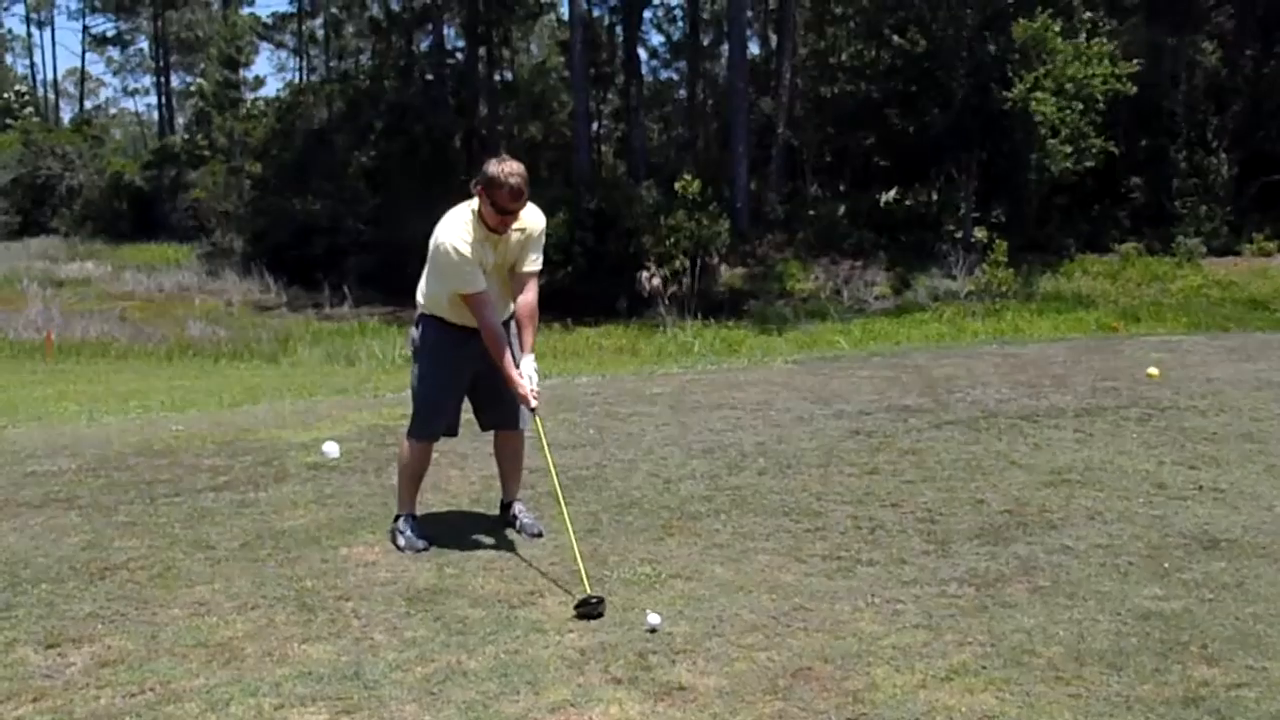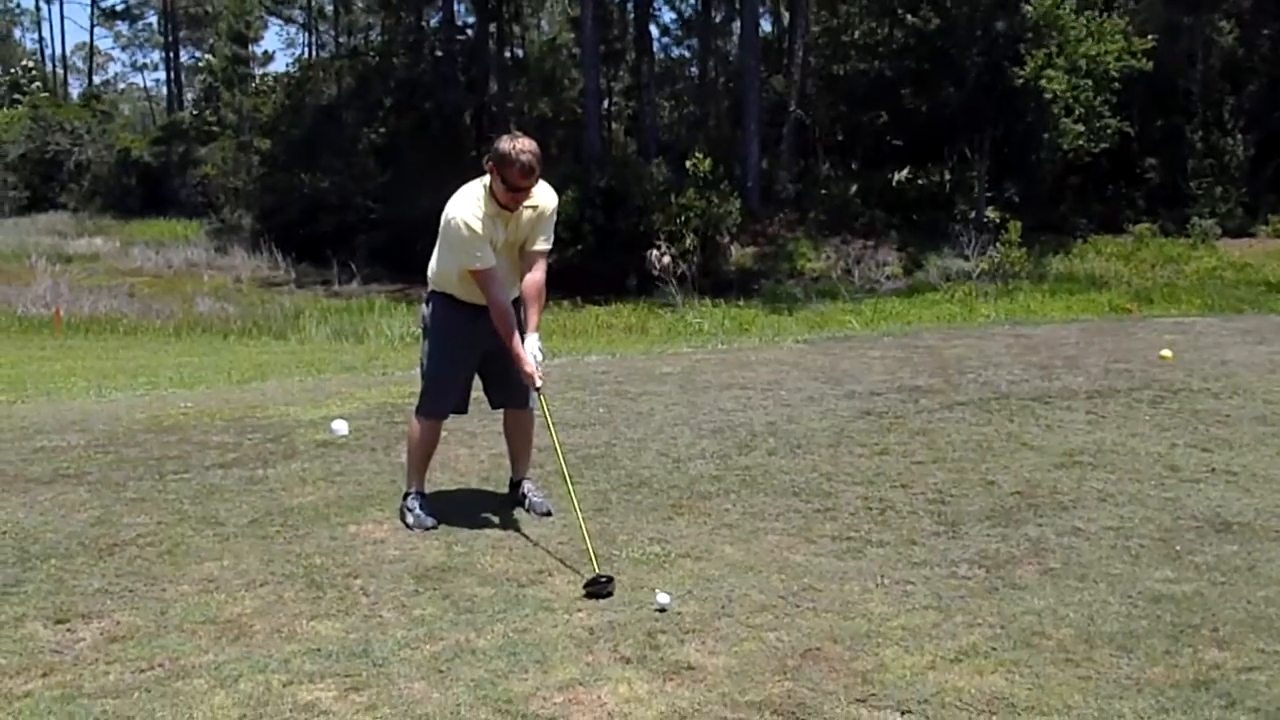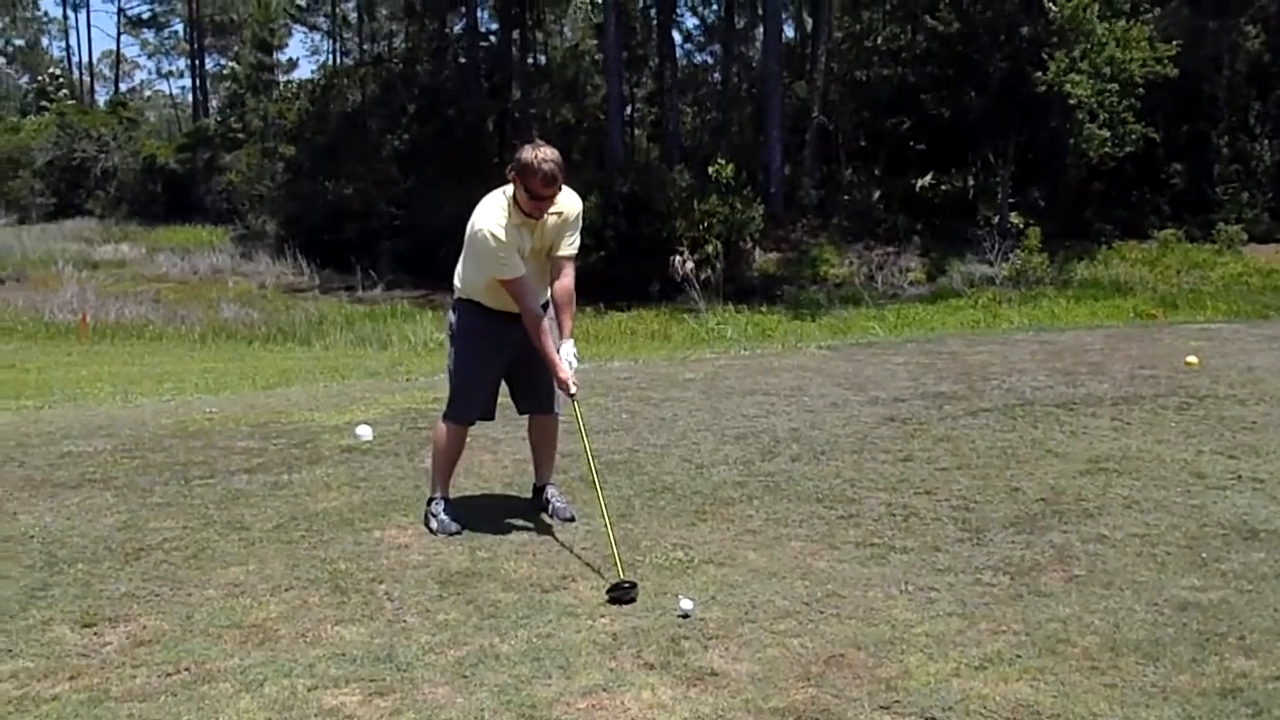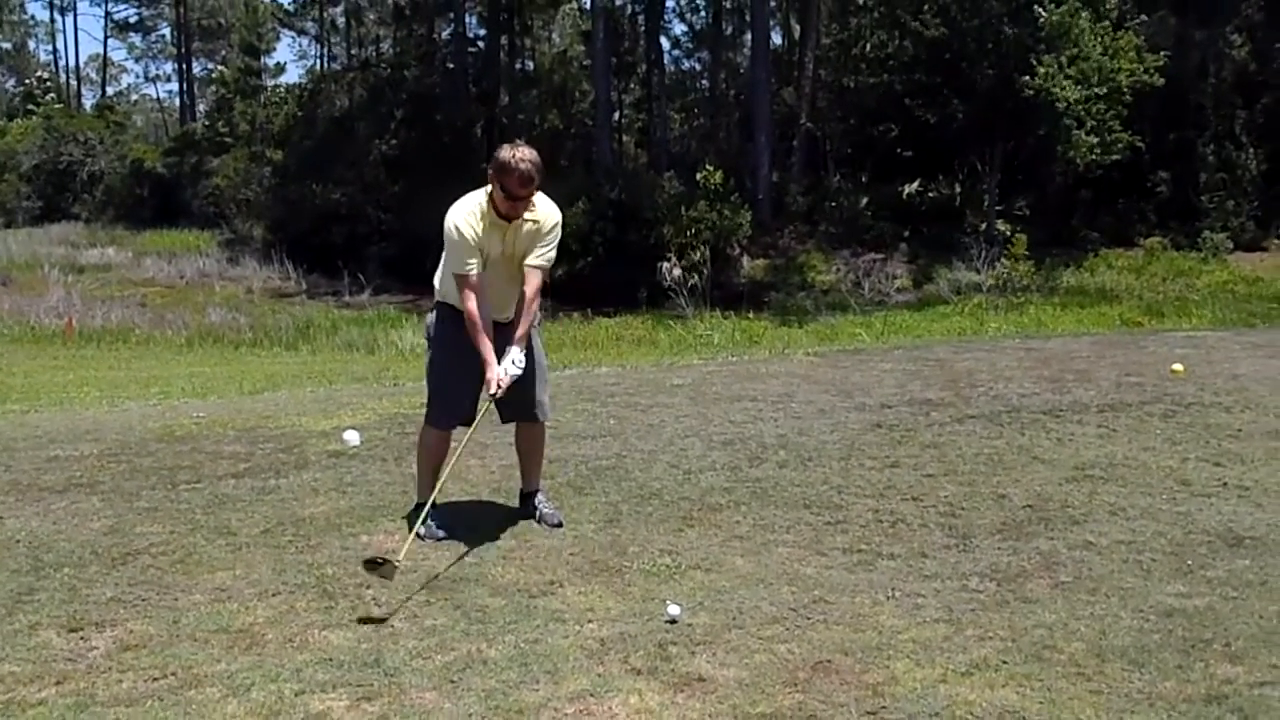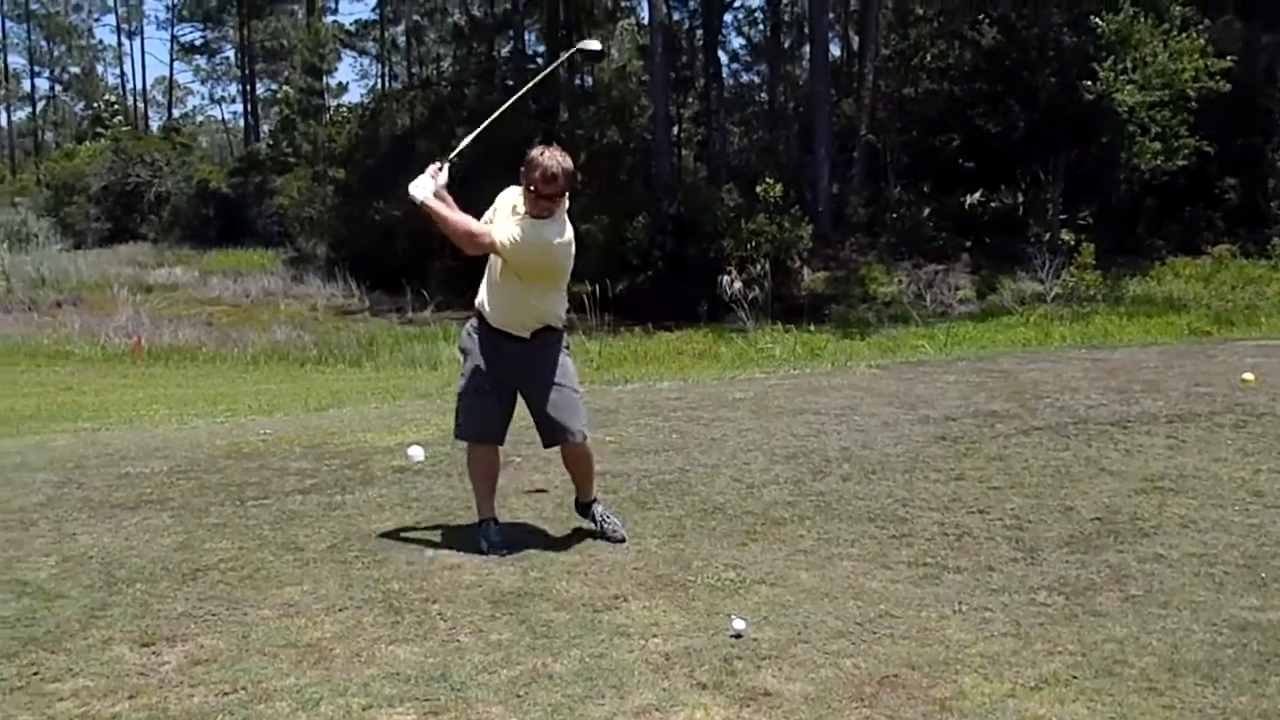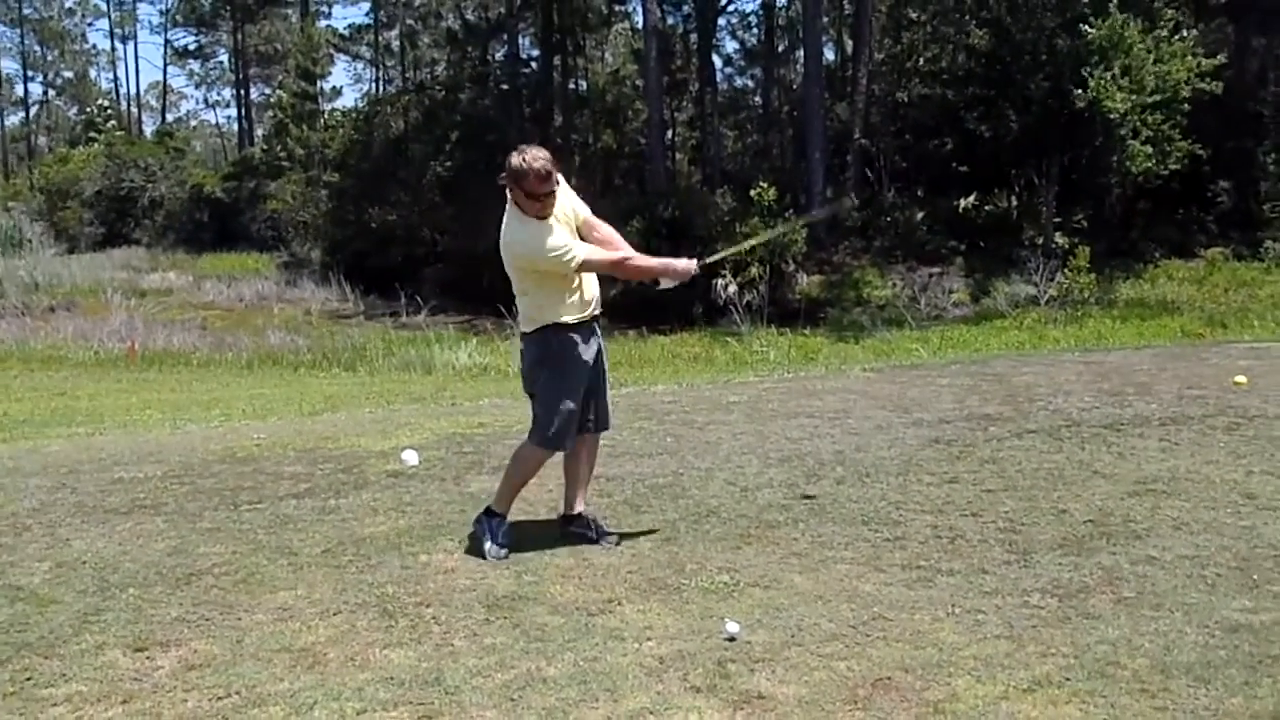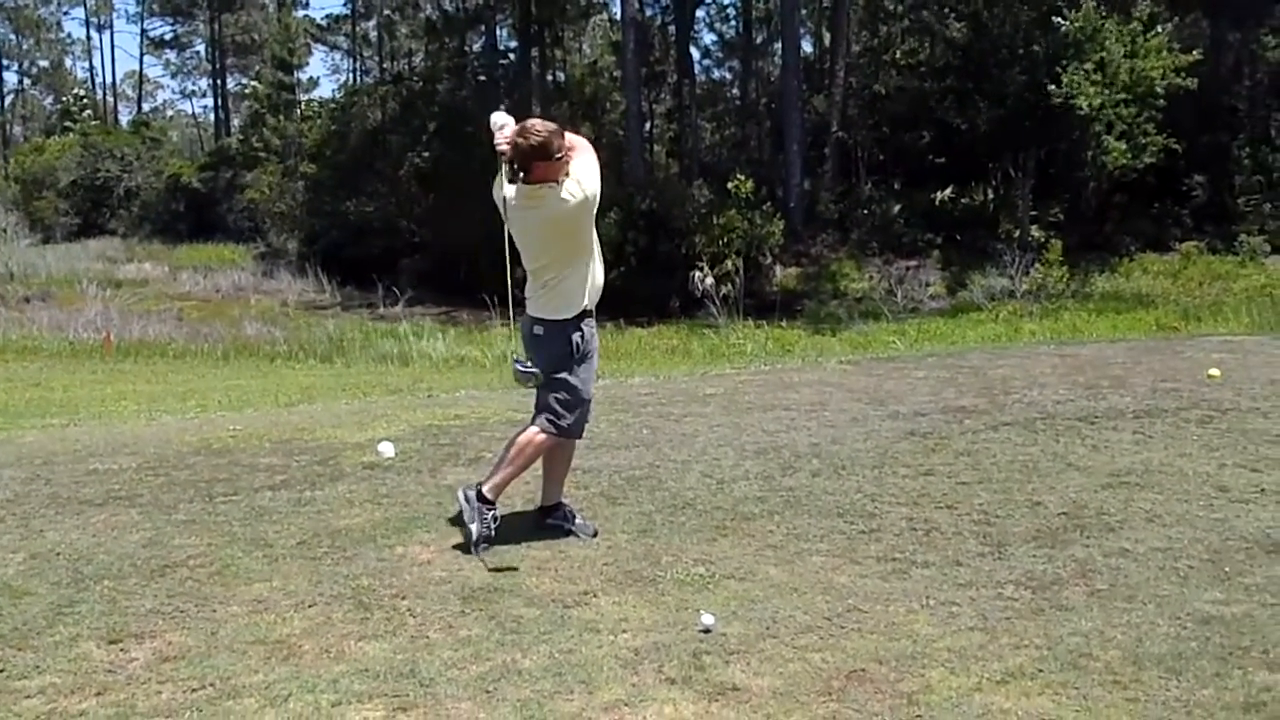
dt=0.5s
person 1, frame 1
left shoulder: (532, 221)
right shoulder: (453, 237)
left elbow: (526, 290)
right elbow: (485, 316)
left wrist: (527, 356)
right wrist: (513, 378)
left hip: (498, 326)
right hip: (444, 329)
left knee: (511, 419)
right knee: (425, 426)
left ankle: (512, 503)
right ankle: (405, 516)
person 1, frame 2
left shoulder: (544, 200)
right shoulder: (464, 213)
left elbow: (534, 270)
right elbow: (492, 292)
left wrist: (531, 336)
right wrist: (518, 356)
left hip: (507, 305)
right hip: (454, 306)
left knee: (521, 398)
right knee: (434, 405)
left ankle: (520, 482)
right ankle: (414, 494)
person 1, frame 3
left shoulder: (569, 206)
right shoulder: (490, 224)
left elbow: (562, 276)
right elbow: (526, 301)
left wrist: (567, 341)
right wrist: (554, 362)
left hip: (532, 312)
right hip: (480, 314)
left knee: (545, 403)
right knee: (461, 410)
left ankle: (544, 487)
right ankle: (438, 499)
person 1, frame 4
left shoulder: (547, 215)
right shoulder: (463, 219)
left elbow: (530, 289)
right elbow: (470, 298)
left wrist: (516, 351)
right wrist: (488, 362)
left hip: (515, 321)
right hip: (458, 319)
left knee: (532, 411)
right knee: (441, 416)
left ankle: (531, 494)
right ankle: (424, 505)
person 1, frame 5
left shoulder: (555, 238)
right shoulder: (509, 198)
left elbow: (477, 240)
right elbow: (476, 241)
left wrist: (427, 200)
right wrist: (441, 195)
left hip: (541, 343)
right hip: (487, 333)
left knee: (572, 433)
right knee: (481, 433)
left ankle: (589, 502)
right ankle: (488, 520)
person 1, frame 6
left shoulder: (554, 192)
right shoulder: (524, 239)
left elbow: (595, 230)
right elbow: (604, 263)
left wrist: (639, 260)
right wrist: (665, 267)
left hip: (584, 327)
right hip: (552, 338)
left knee: (588, 426)
right knee: (548, 435)
left ankle: (574, 513)
right ankle: (494, 516)
person 1, frame 7
left shoulder: (509, 194)
right shoulder: (574, 200)
right elbow: (584, 147)
left wrist: (516, 142)
right wrist: (521, 141)
left hip: (545, 319)
right hip: (567, 326)
left knee: (567, 418)
right knee: (553, 421)
left ankle: (552, 506)
right ankle: (484, 497)
